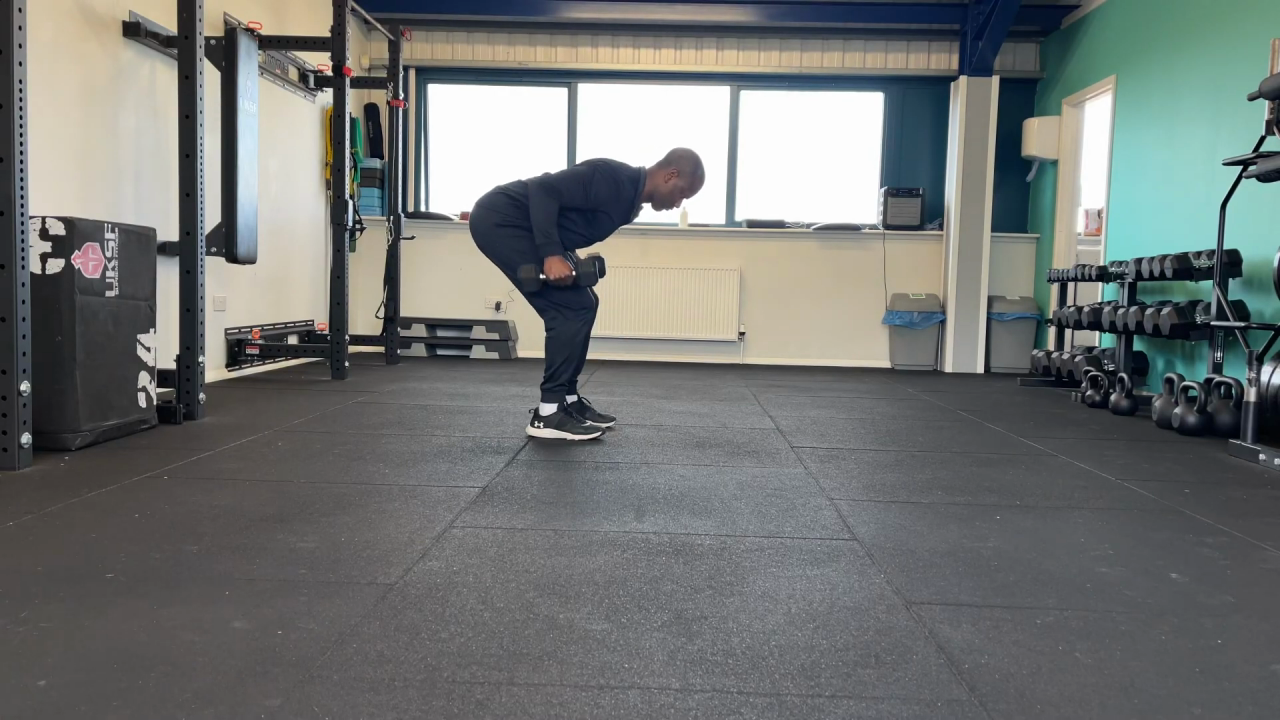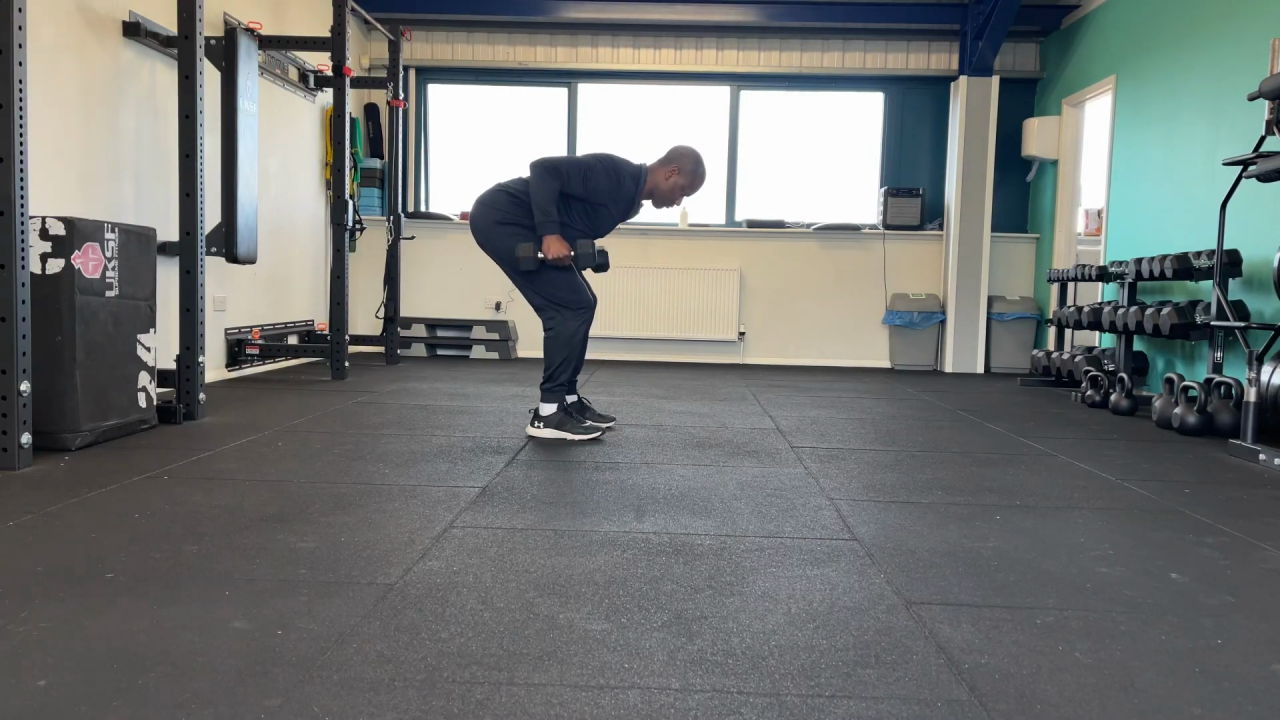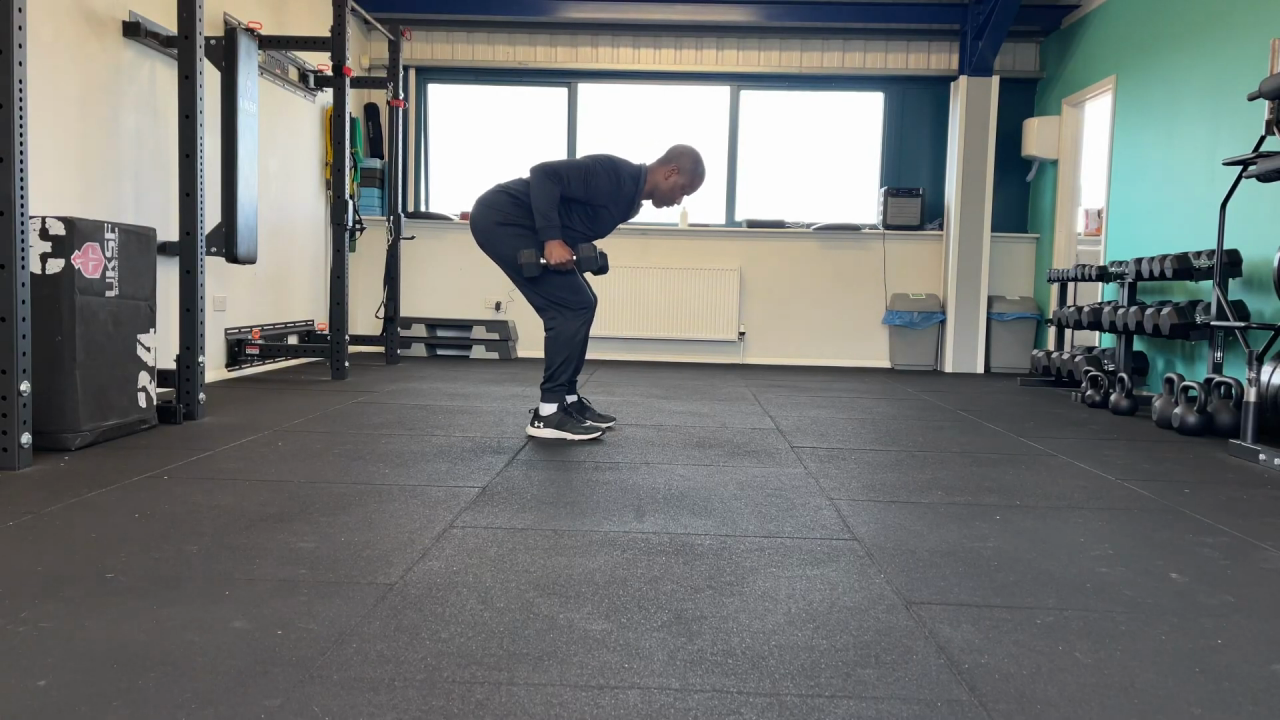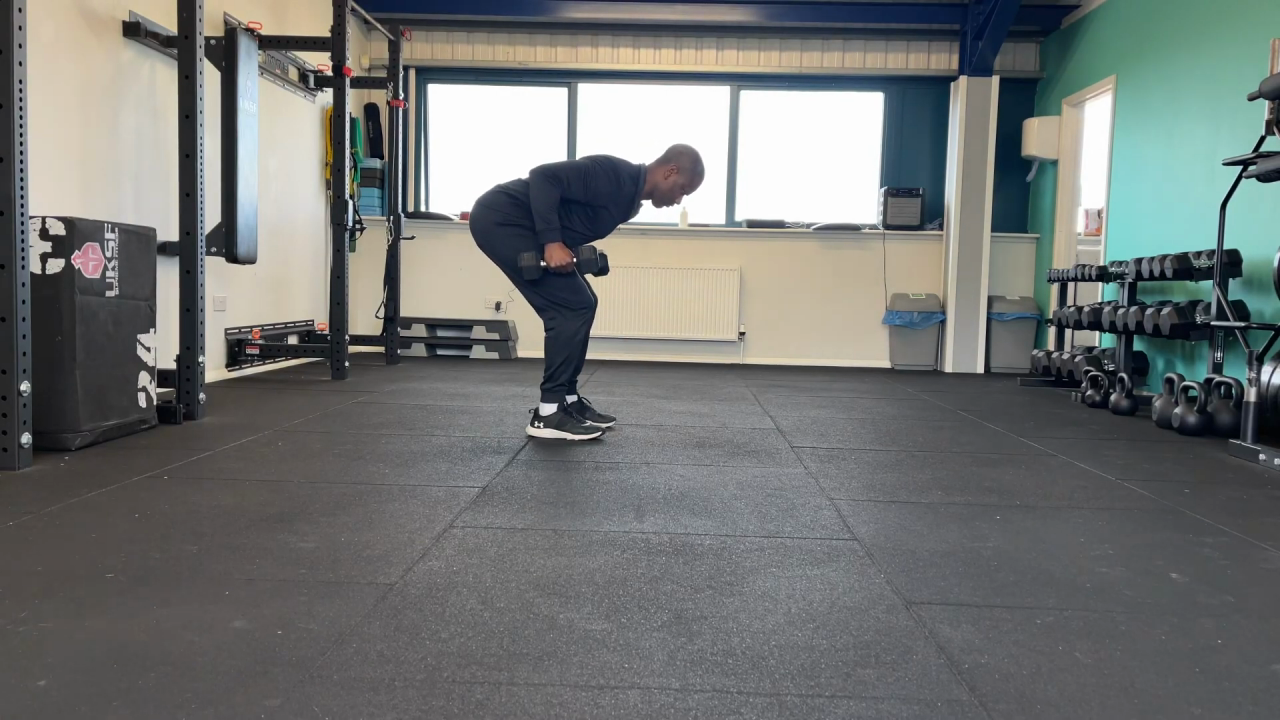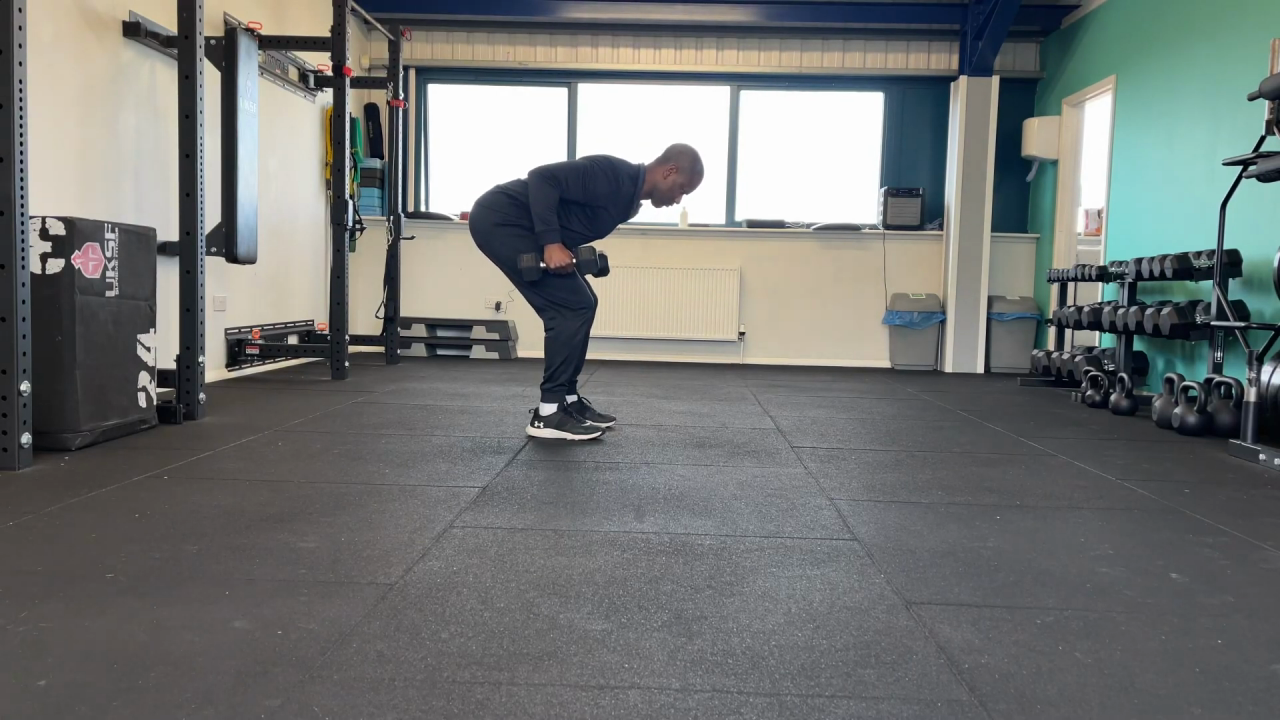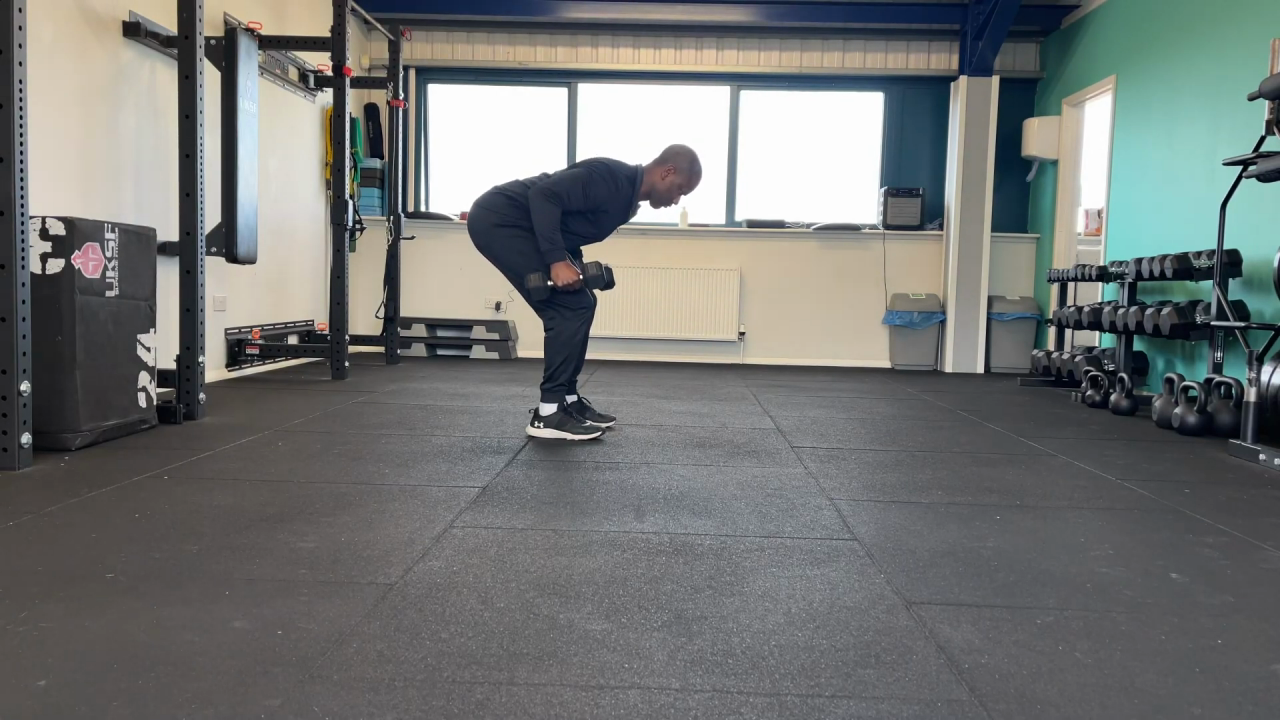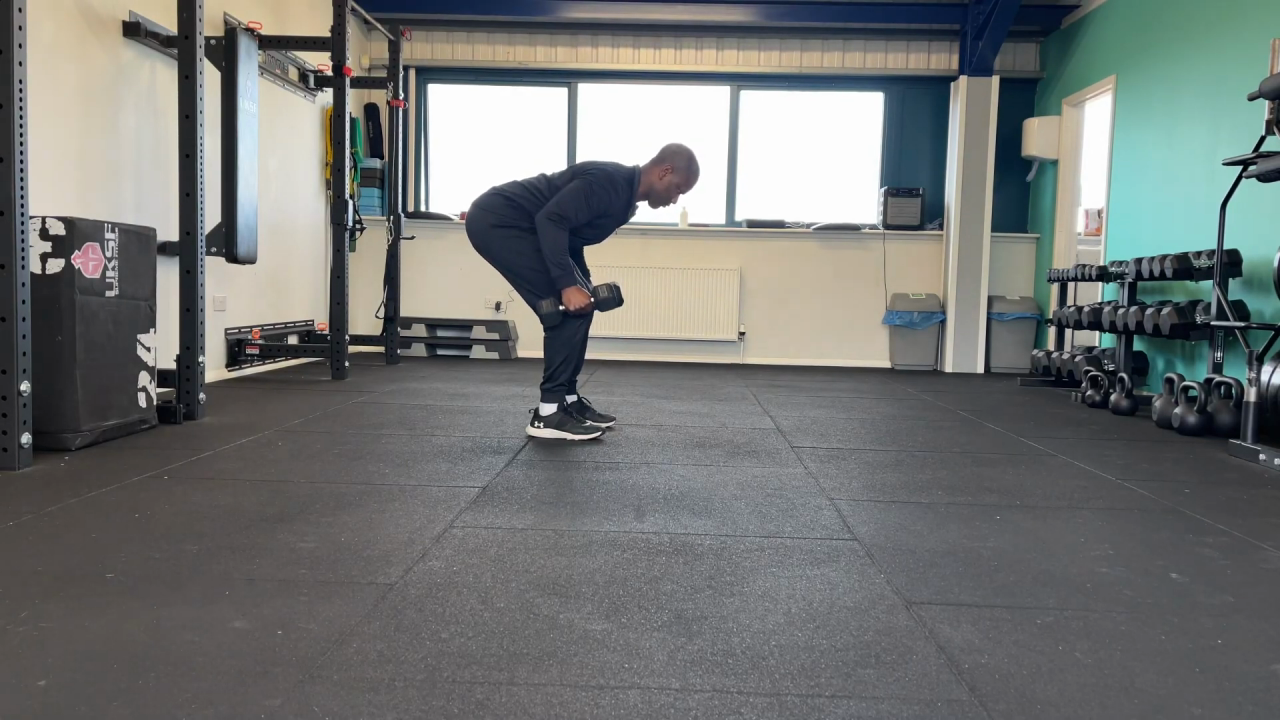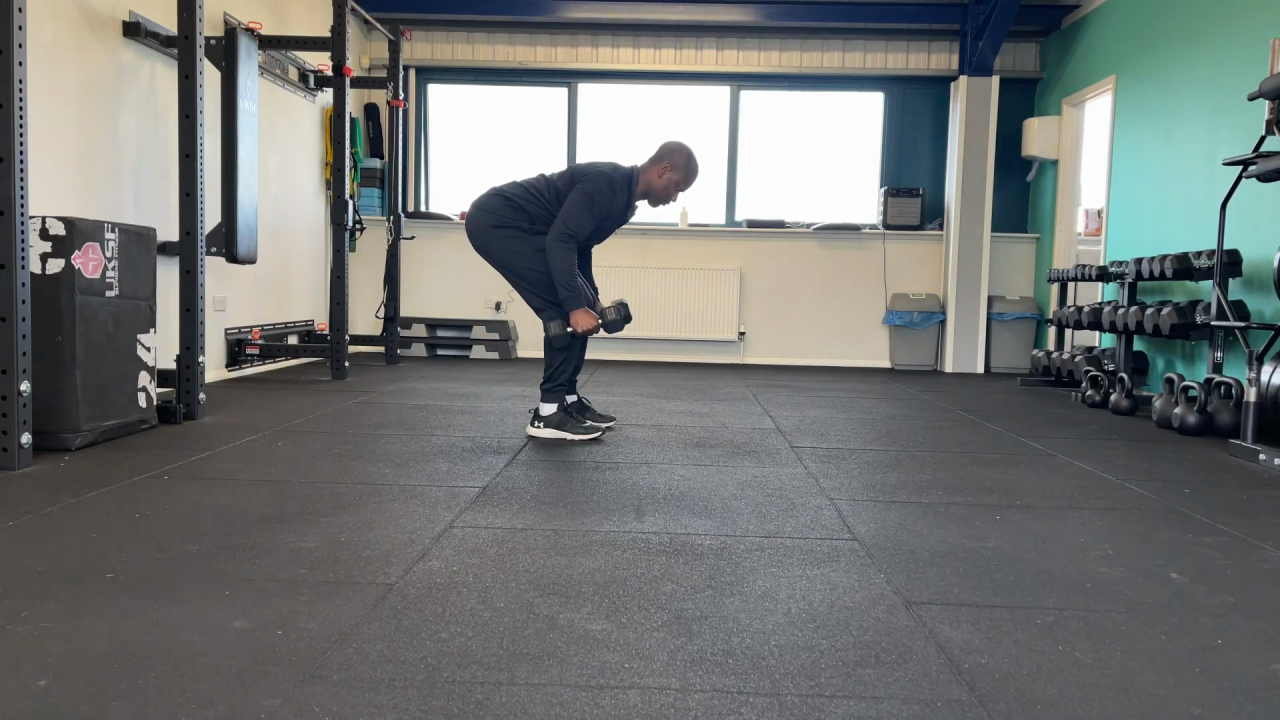
dt=0.3s
person 1, frame 1
left shoulder: (628, 199)
right shoulder: (616, 180)
right elbow: (544, 189)
left wrist: (565, 256)
right wrist: (550, 254)
left hip: (510, 222)
right hip: (500, 219)
left knee: (580, 303)
right knee: (573, 305)
left ankle: (566, 400)
right ankle: (549, 413)
person 1, frame 2
left shoulder: (630, 198)
right shoulder: (615, 175)
right elbow: (543, 168)
right wrist: (550, 233)
left hip: (514, 221)
right hip: (499, 217)
left knee: (580, 304)
right knee: (571, 306)
left ankle: (566, 400)
right ankle: (548, 413)
person 1, frame 3
left shoulder: (630, 198)
right shoulder: (615, 176)
right elbow: (544, 174)
right wrist: (552, 238)
left hip: (515, 223)
right hip: (501, 218)
left knee: (579, 305)
right knee: (572, 306)
left ankle: (566, 400)
right ankle: (549, 413)
person 1, frame 4
left shoulder: (630, 198)
right shoulder: (614, 176)
right elbow: (544, 176)
right wrist: (552, 241)
left hip: (516, 223)
right hip: (499, 218)
left knee: (581, 304)
right knee: (572, 307)
left ankle: (567, 400)
right ankle: (548, 414)
person 1, frame 5
left shoulder: (629, 197)
right shoulder: (613, 176)
right elbow: (542, 177)
left wrist: (571, 253)
right wrist: (551, 242)
left hip: (515, 224)
right hip: (500, 219)
left knee: (580, 305)
right knee: (572, 307)
left ankle: (567, 400)
right ankle: (549, 414)
person 1, frame 6
left shoulder: (627, 197)
right shoulder: (612, 178)
right elbow: (543, 195)
left wrist: (577, 270)
right wrist: (557, 261)
left hip: (511, 223)
right hip: (497, 219)
left knee: (579, 303)
right knee: (571, 307)
left ankle: (567, 400)
right ankle: (548, 414)
person 1, frame 7
left shoulder: (624, 197)
right shoulder: (611, 182)
left elbow: (569, 226)
right elbow: (550, 218)
left wrist: (583, 284)
right wrist: (567, 285)
left hip: (508, 224)
right hip: (496, 220)
left knee: (578, 306)
right knee: (569, 309)
left ankle: (567, 401)
right ankle: (549, 414)
person 1, frame 8
left shoulder: (623, 196)
right shoulder: (607, 183)
left elbow: (580, 244)
right elbow: (561, 239)
left wrist: (590, 299)
right wrist: (576, 306)
left hip: (508, 224)
right hip: (496, 221)
left knee: (579, 305)
right knee: (566, 309)
left ankle: (567, 400)
right ankle: (549, 414)
